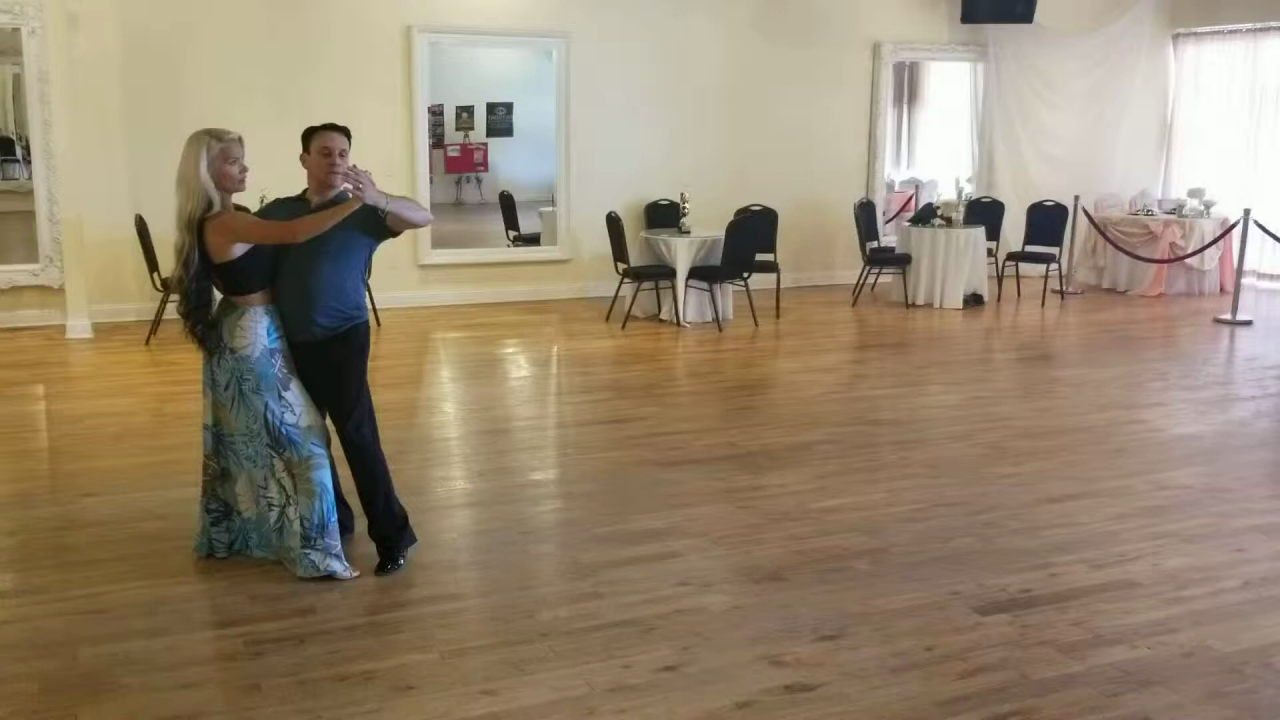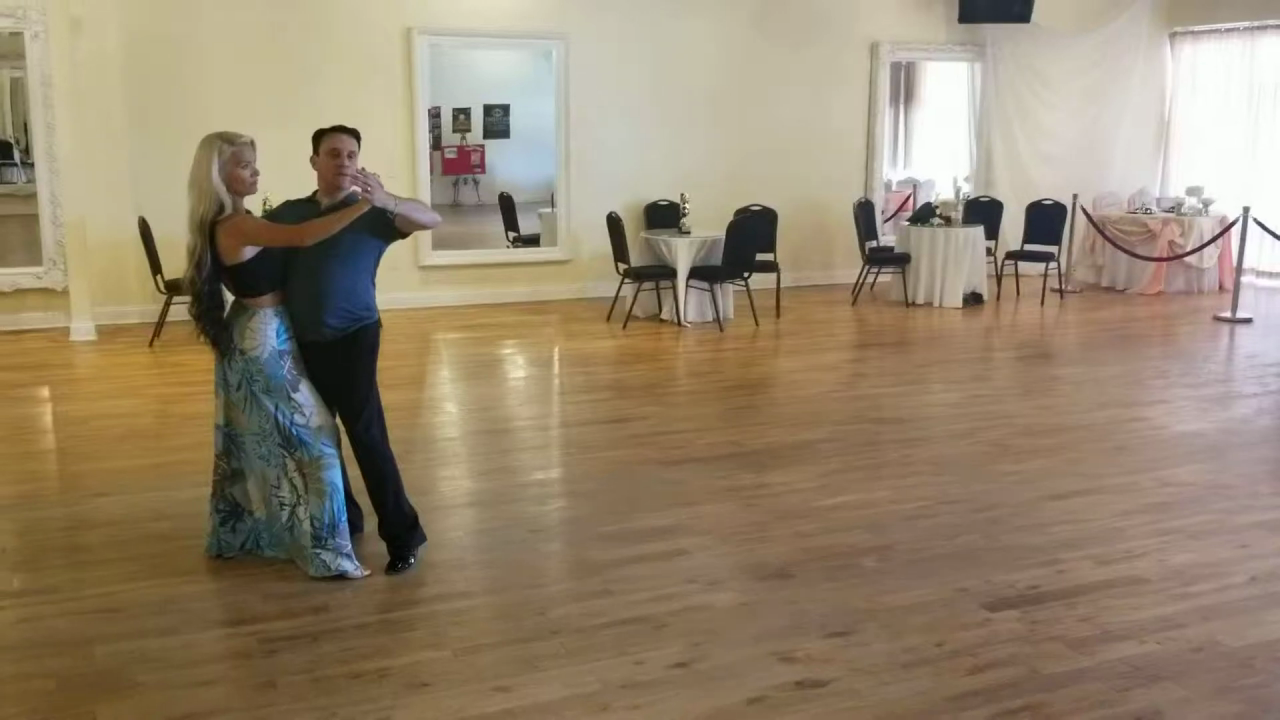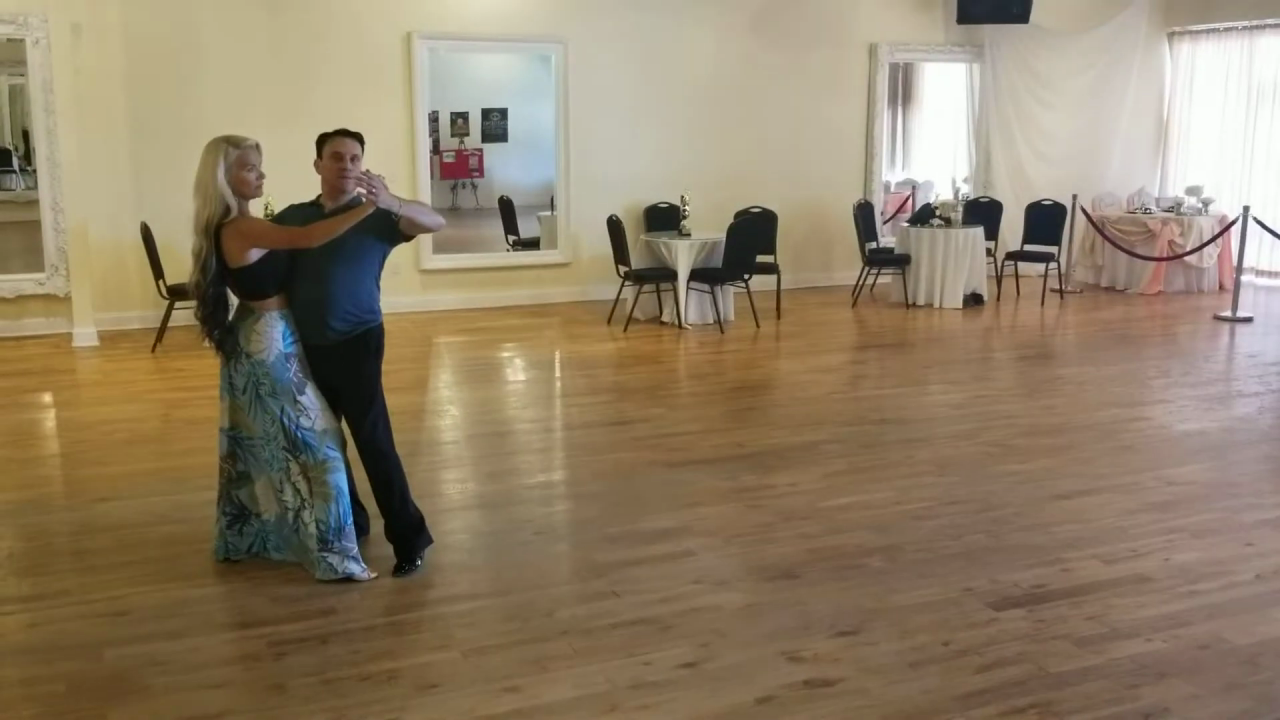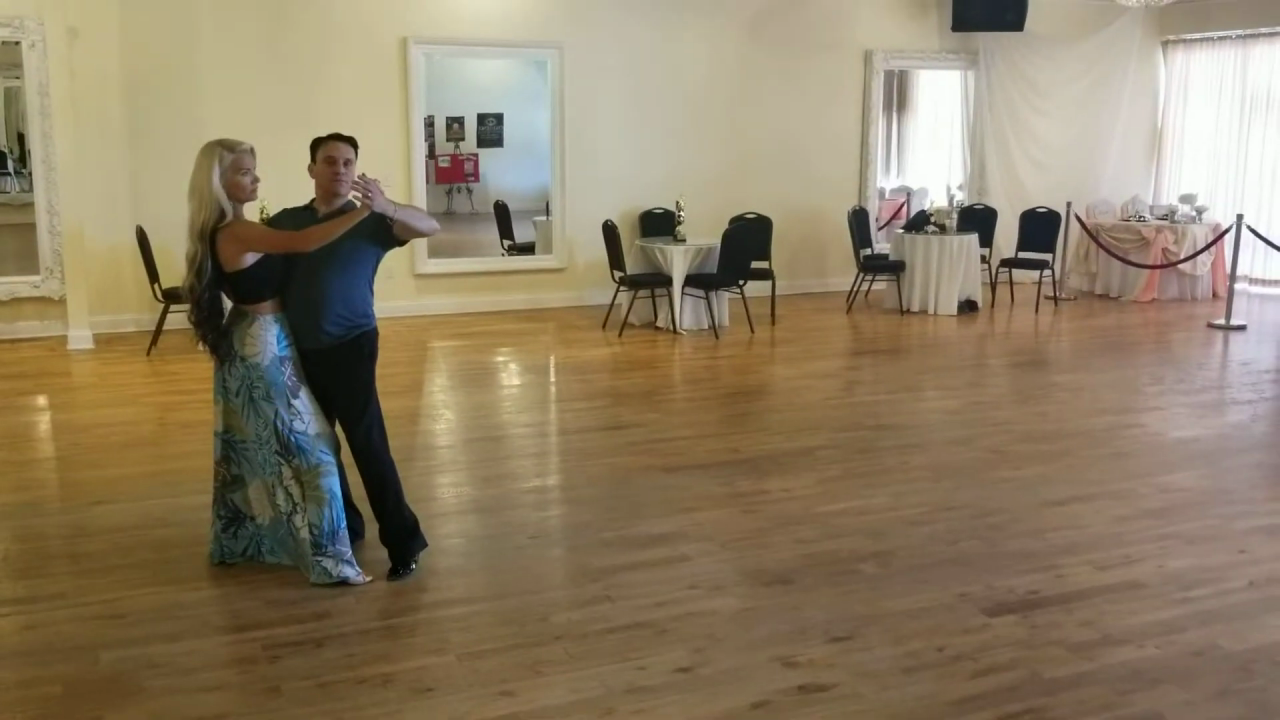
dt=0.4s
person 1, frame 1
left shoulder: (361, 211)
right shoulder: (277, 211)
left elbow: (423, 217)
left wrist: (377, 197)
left hip: (340, 340)
right hip: (289, 343)
left knee: (358, 438)
left ankle: (392, 536)
right ankle: (332, 519)
person 1, frame 2
left shoulder: (371, 214)
right shoulder: (287, 213)
left elbow: (432, 220)
left wrist: (386, 200)
left hip: (351, 341)
right hip: (300, 344)
left knee: (368, 438)
left ankle: (402, 535)
right ankle: (341, 519)
person 1, frame 3
left shoulder: (375, 217)
right shoulder: (292, 217)
left elbow: (435, 222)
left wrist: (391, 202)
left hip: (356, 344)
right hip: (306, 347)
left knee: (374, 441)
left ankle: (410, 538)
right ankle: (348, 521)
person 1, frame 4
left shoulder: (368, 221)
right shoulder: (285, 221)
left elbow: (429, 227)
left wrist: (386, 207)
left hip: (349, 348)
right hip: (299, 352)
left knee: (368, 446)
left ankle: (404, 541)
right ankle: (343, 526)
person 2, frame 1
left shoulder: (214, 222)
right shoulder: (225, 223)
right elbow: (294, 233)
right wrist: (355, 202)
left hip: (237, 336)
right hip: (251, 339)
left knee: (244, 441)
right knee: (299, 440)
left ankle: (230, 533)
right ankle: (312, 550)
person 2, frame 2
left shoulder: (229, 223)
right shoulder: (236, 227)
right elbow: (303, 237)
right wrist: (362, 206)
left hip: (250, 337)
right hip: (262, 339)
left knee: (254, 442)
right knee: (309, 440)
left ankle: (238, 534)
right ankle: (323, 549)
person 2, frame 3
left shoulder: (231, 227)
right shoulder: (242, 229)
right elbow: (309, 238)
right wrist: (368, 206)
left hip: (255, 340)
right hip: (269, 343)
left knee: (260, 445)
right knee: (314, 443)
left ankle: (246, 537)
right ankle: (331, 552)
person 2, frame 4
left shoulder: (224, 231)
right shoulder: (237, 233)
right elbow: (303, 243)
right wrist: (363, 211)
left hip: (248, 343)
right hip: (262, 346)
left knee: (254, 448)
right knee: (305, 447)
left ankle: (240, 540)
right ankle: (324, 555)
